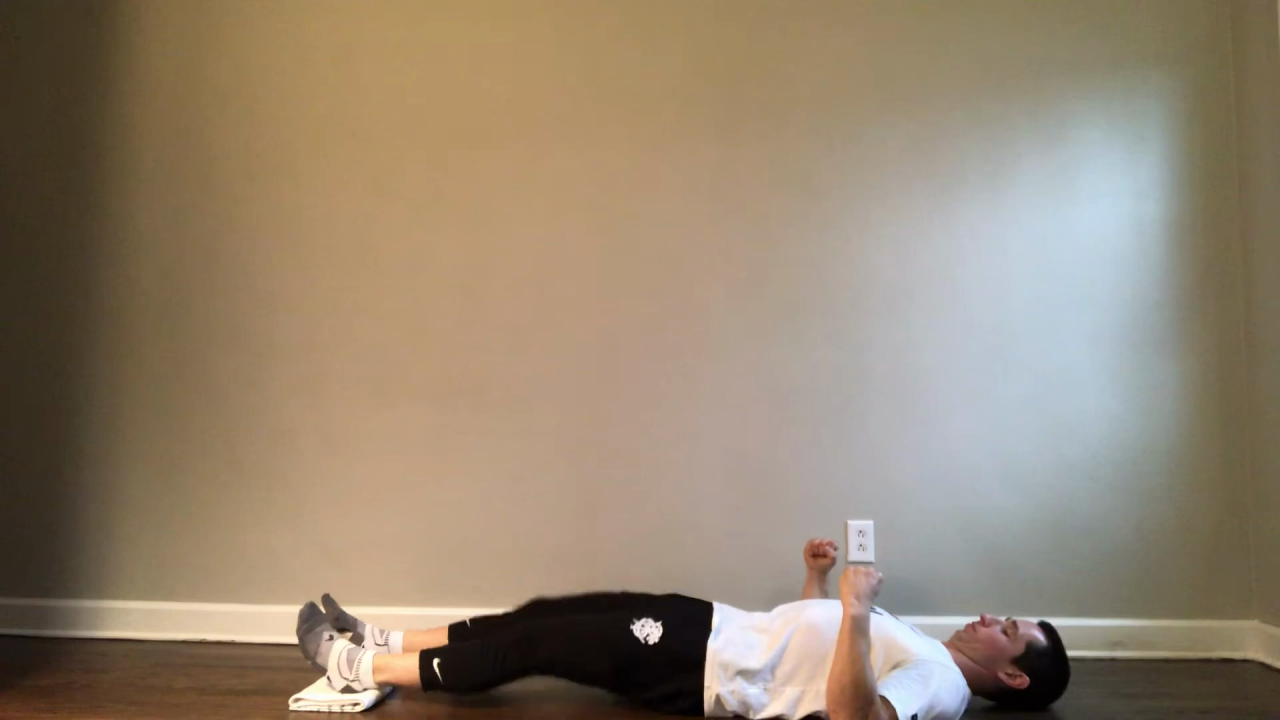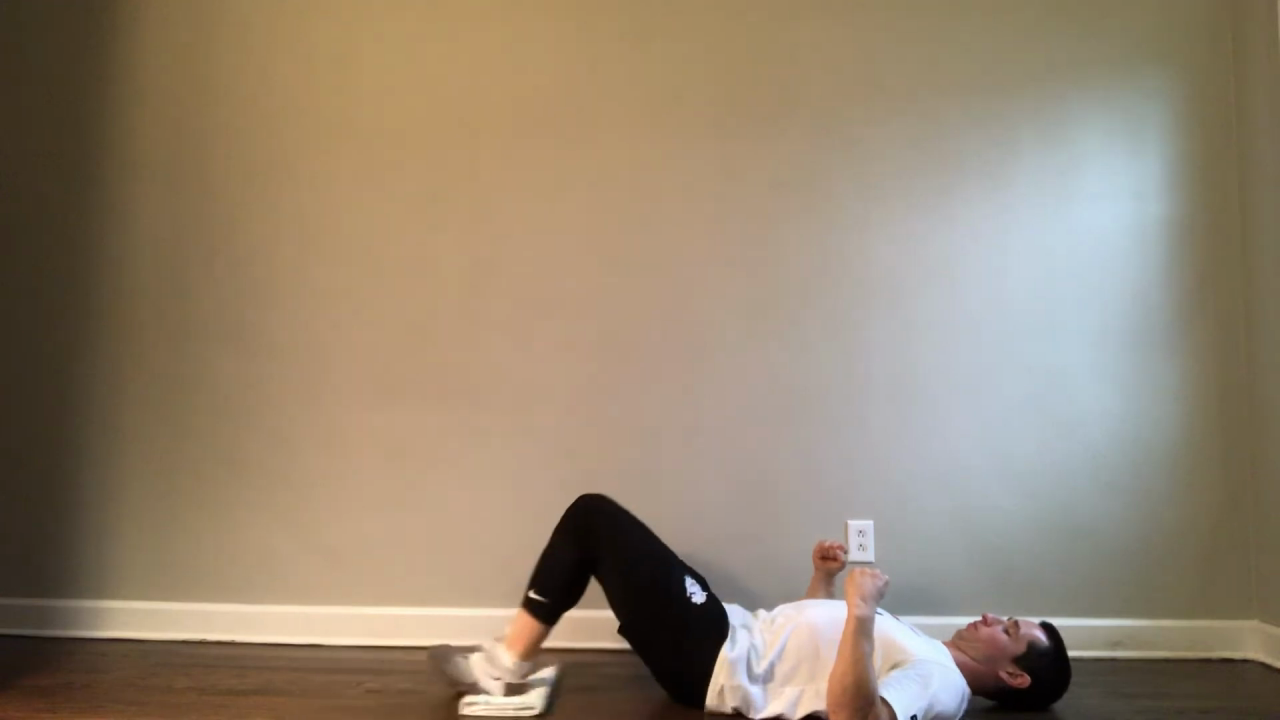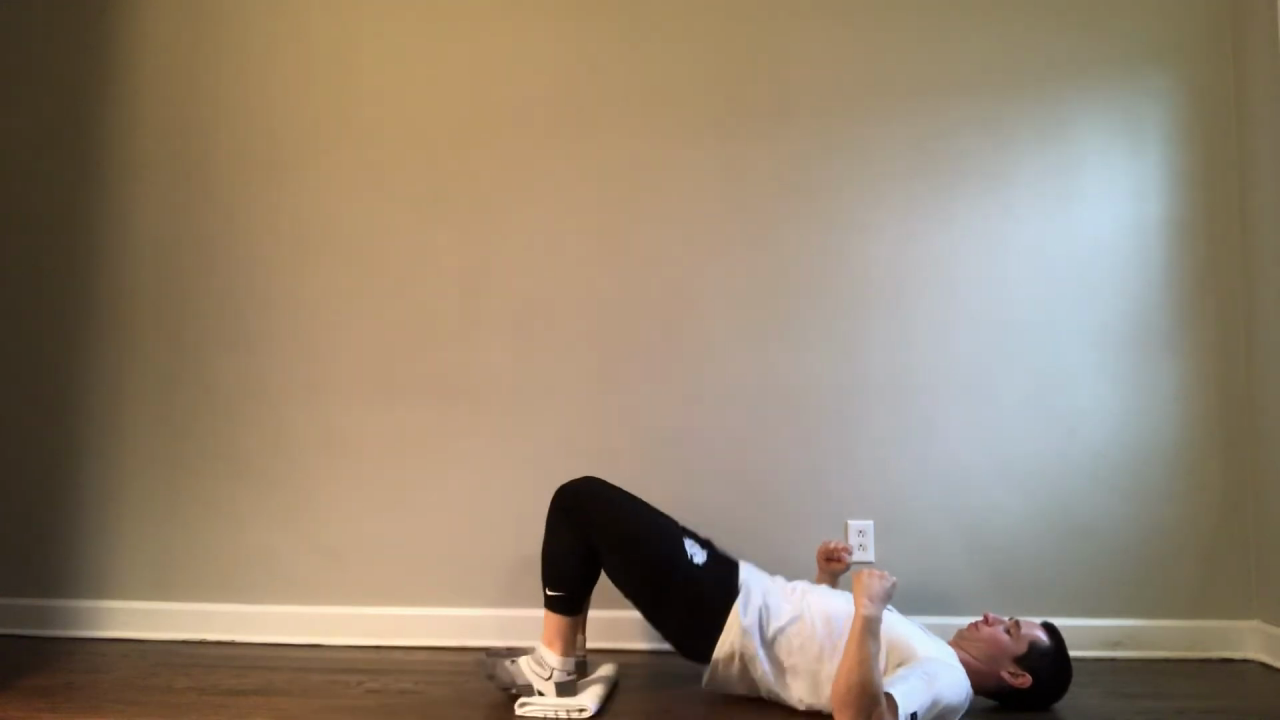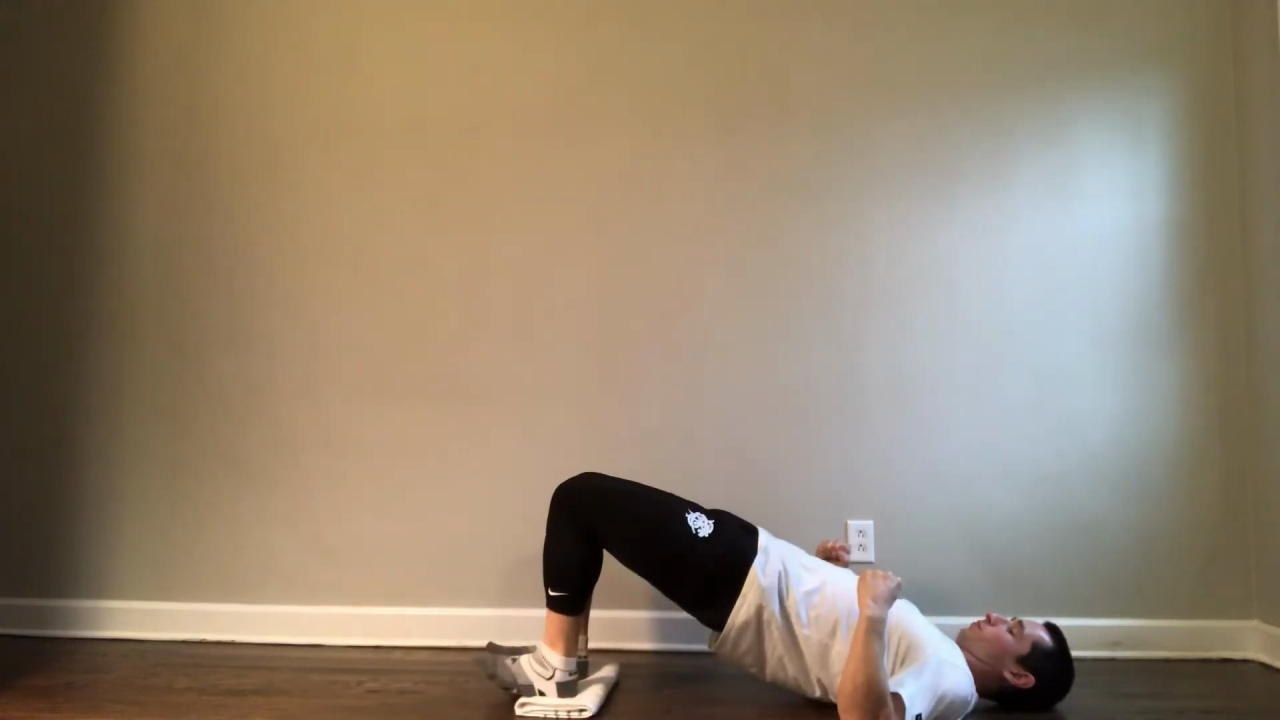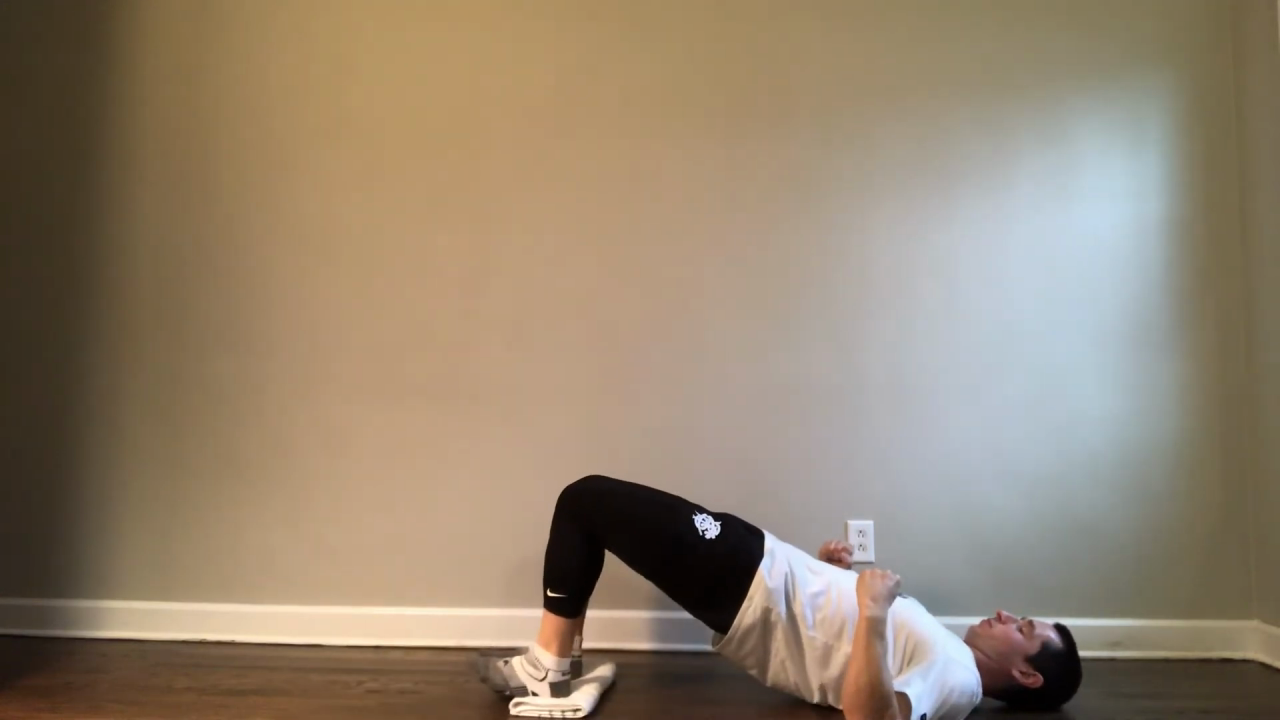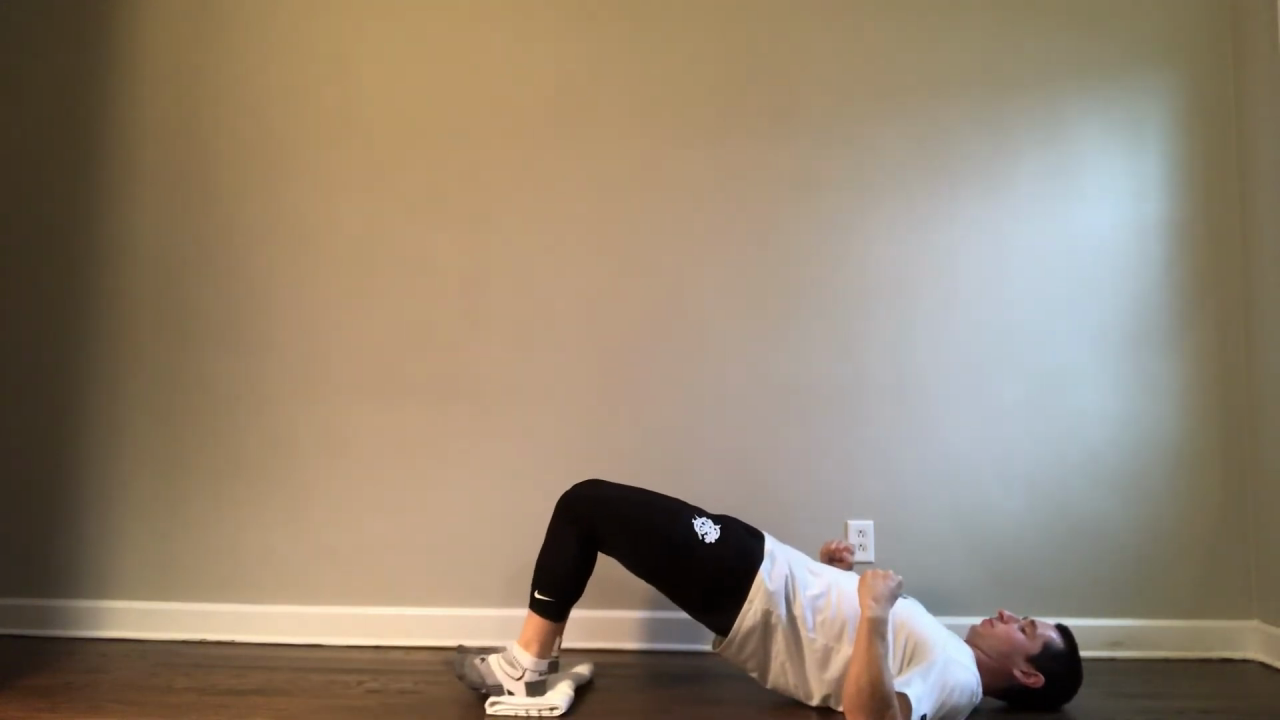
dt=0.7s
person 1, frame 1
right shoulder: (925, 654)
left wrist: (856, 610)
right wrist: (818, 578)
right hip: (713, 629)
left knee: (531, 645)
right knee: (540, 617)
right ankle: (382, 645)
person 1, frame 2
right shoulder: (925, 653)
left wrist: (860, 611)
right wrist: (824, 579)
left hip: (717, 663)
right hip: (737, 630)
left knee: (593, 517)
right knee: (593, 518)
left ankle: (507, 662)
right ankle: (507, 661)
person 1, frame 3
right shoulder: (933, 660)
left wrist: (868, 611)
right wrist: (828, 582)
left hip: (731, 616)
right hip: (744, 601)
left knee: (578, 501)
right knee: (587, 502)
left ankle: (552, 670)
right ankle: (556, 664)
person 1, frame 4
right shoulder: (940, 658)
left wrist: (874, 612)
right wrist: (837, 576)
left hip: (746, 579)
right hip: (752, 568)
left knee: (581, 497)
right knee: (585, 499)
left ankle: (554, 667)
right ankle: (558, 662)
person 1, frame 5
right shoulder: (944, 655)
left wrist: (872, 611)
right wrist: (837, 576)
left hip: (752, 586)
right hip: (762, 573)
left knee: (585, 501)
right knee: (591, 499)
left ankle: (548, 667)
right ankle: (550, 665)
person 1, frame 6
right shoulder: (944, 654)
left wrist: (875, 613)
right wrist: (840, 577)
left hip: (753, 590)
right hip: (763, 569)
left knee: (586, 505)
right knee: (589, 503)
left ankle: (527, 664)
right ankle: (527, 662)
